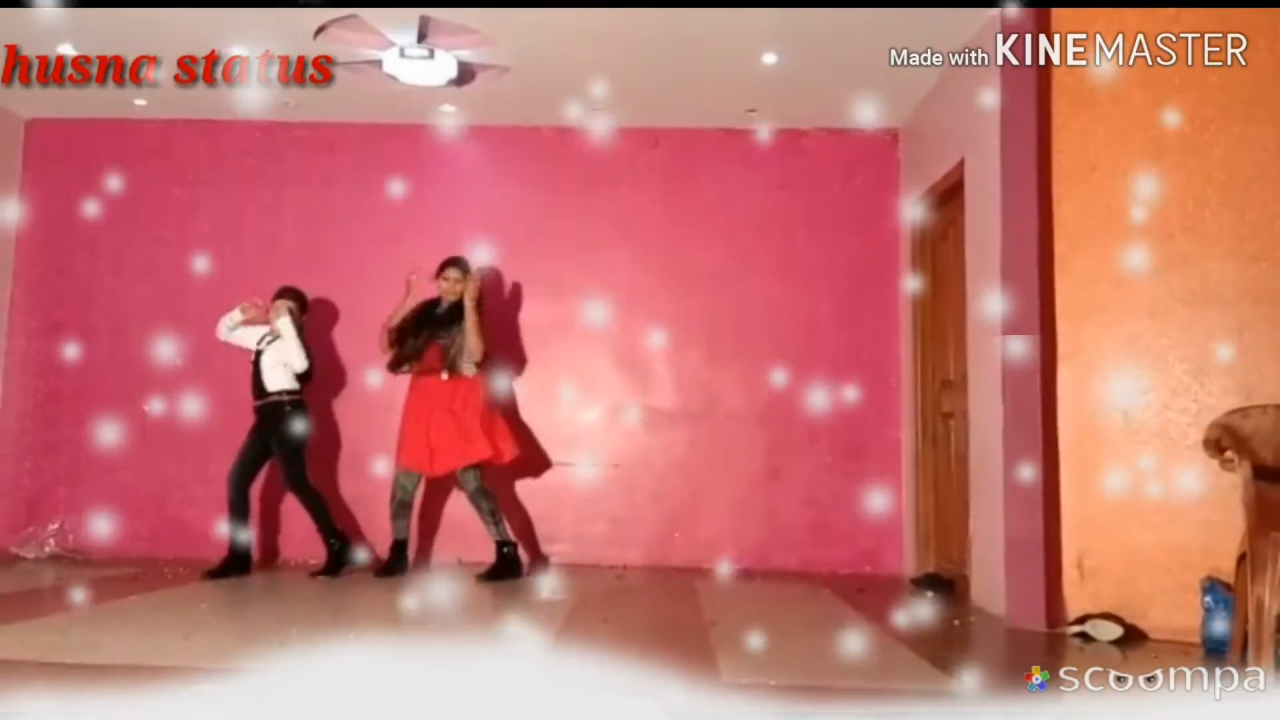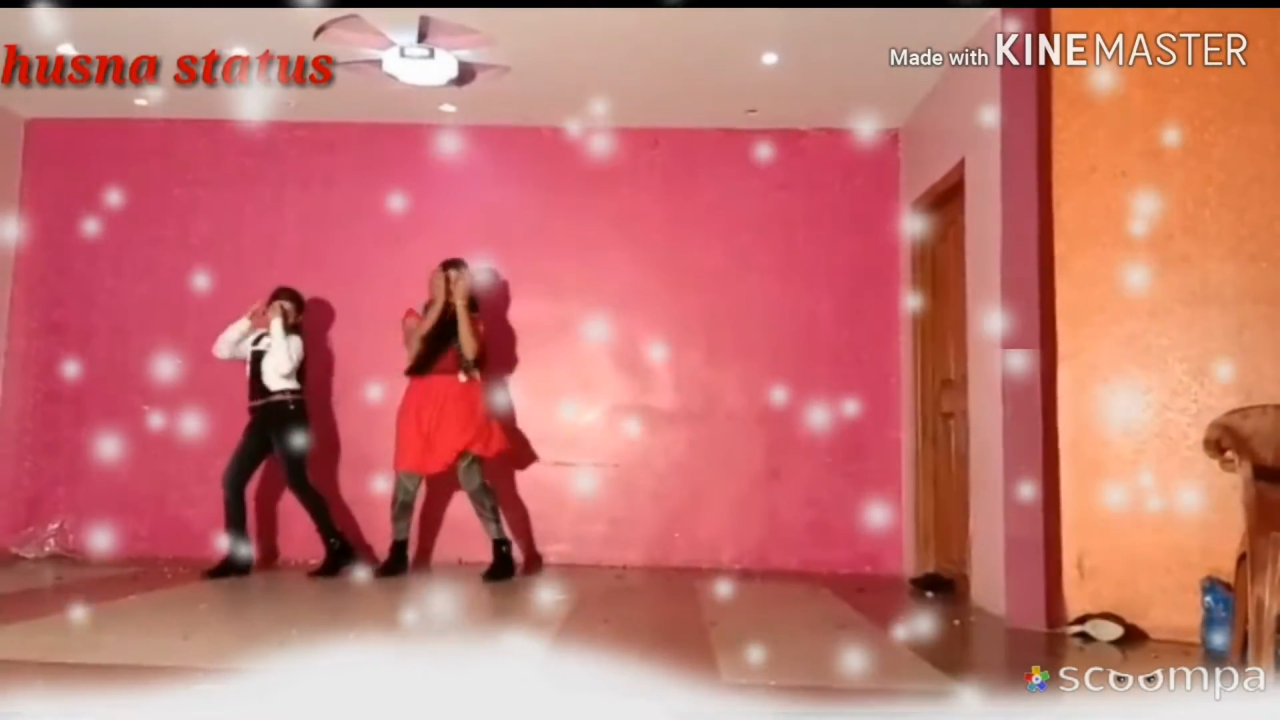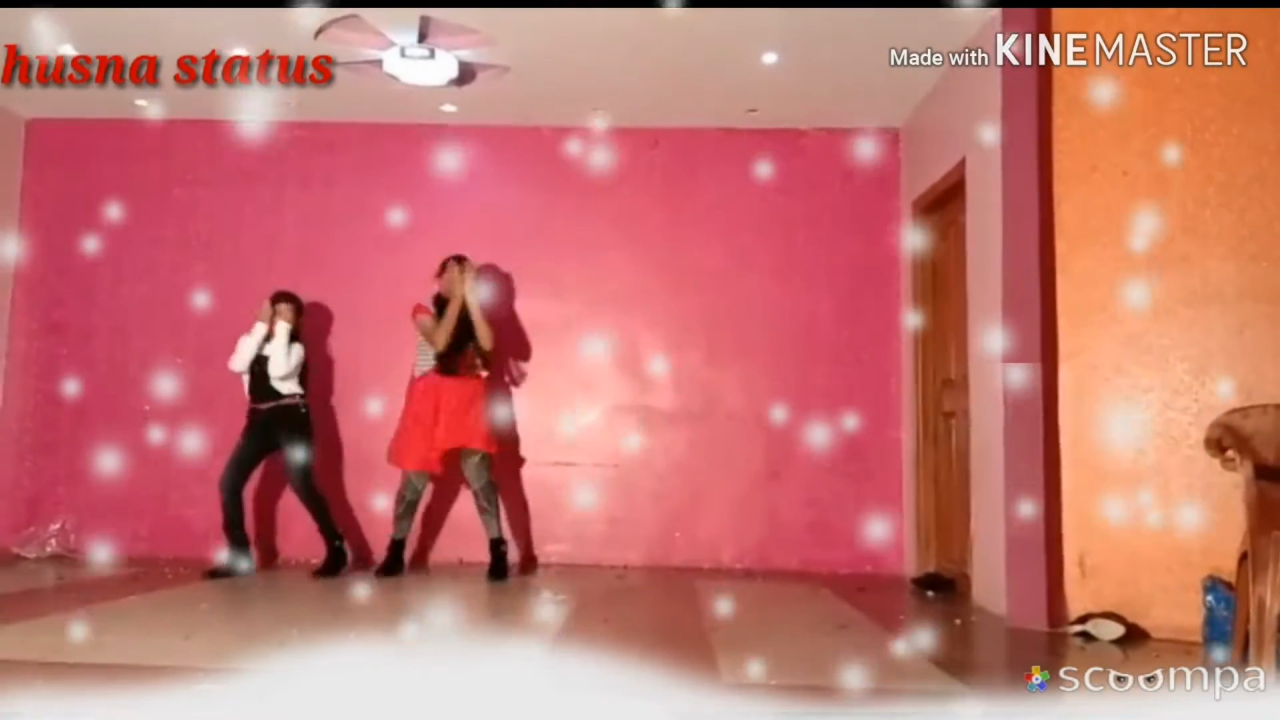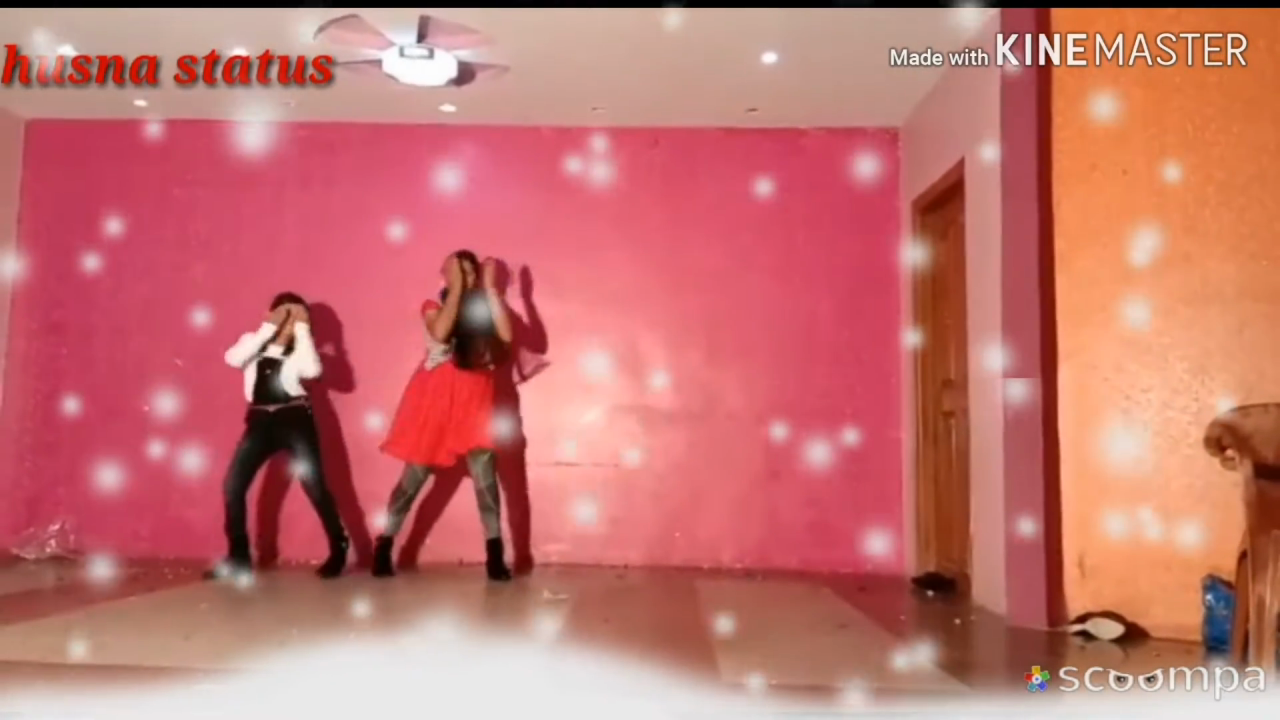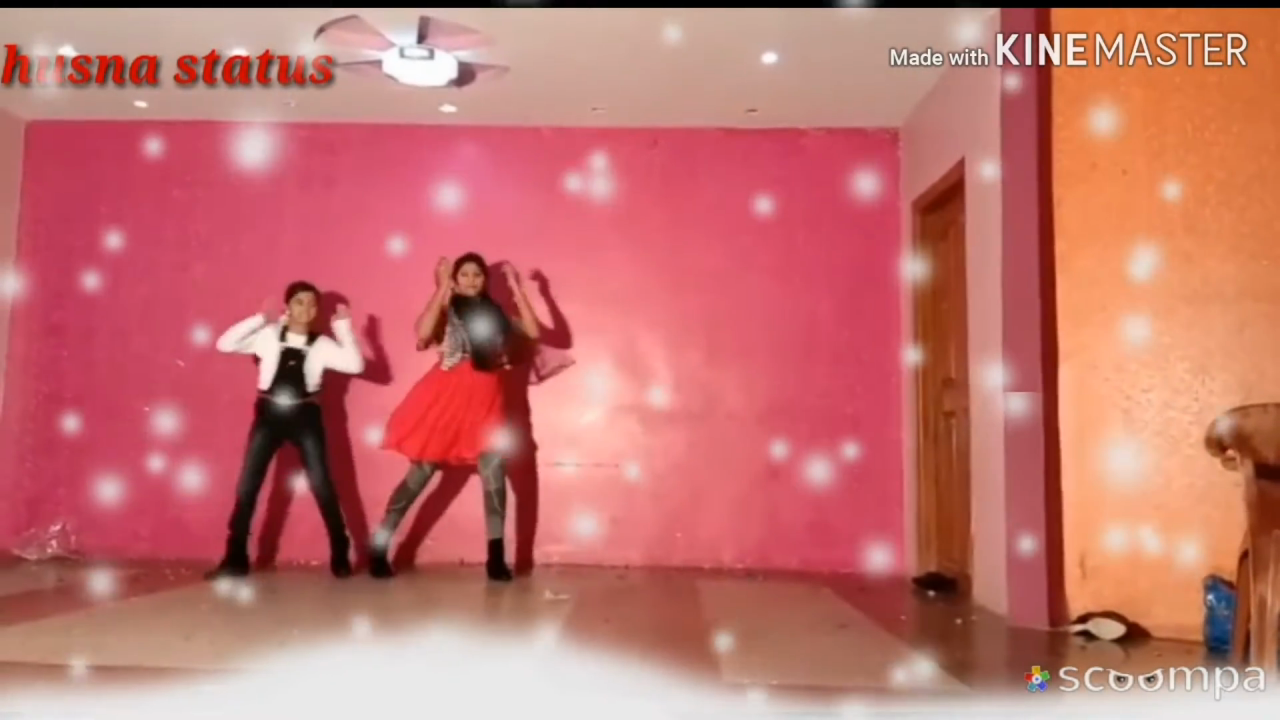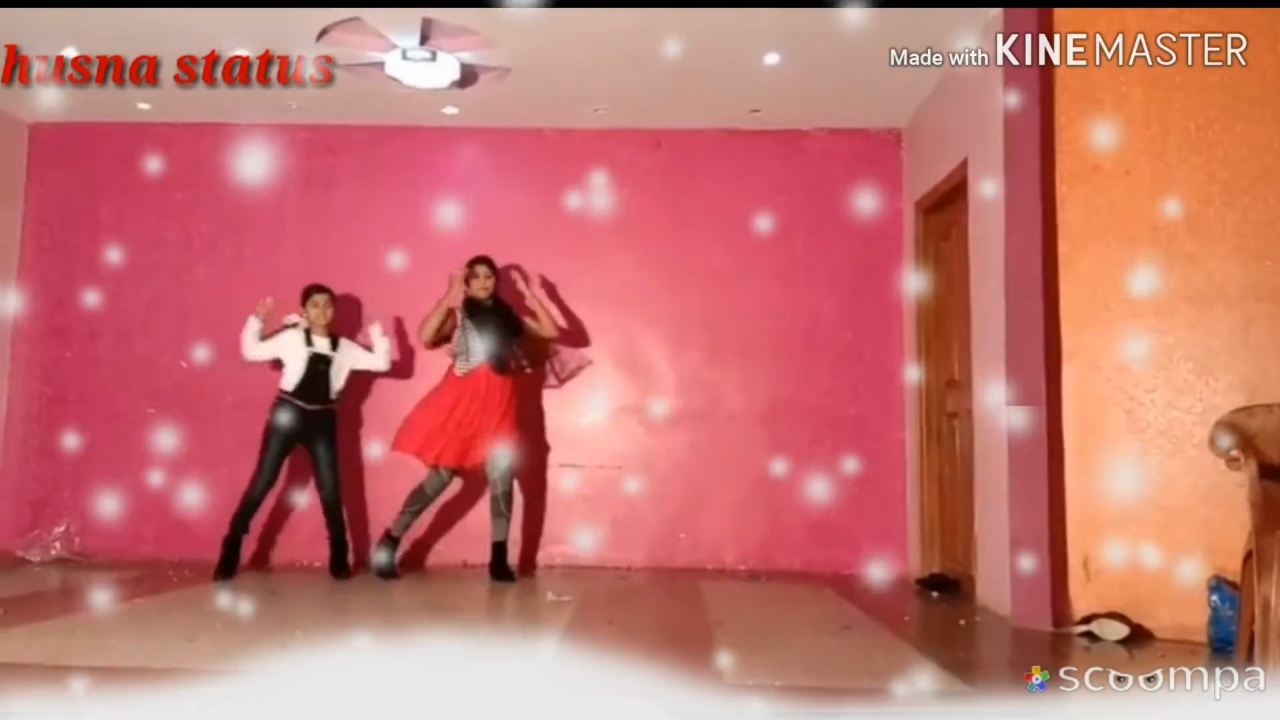
dt=0.1s
person 1, frame 1
left shoulder: (470, 317)
right shoulder: (420, 311)
left elbow: (475, 356)
right elbow: (387, 342)
left wrist: (469, 304)
right wrist: (407, 299)
left hip: (459, 400)
right hip: (423, 401)
left knee: (469, 479)
right knee: (405, 478)
left ankle: (507, 553)
right ankle: (398, 552)
person 1, frame 2
left shoulder: (471, 318)
right shoulder: (418, 315)
left elbow: (470, 353)
right elbow: (412, 350)
left wrist: (461, 304)
right wrist: (438, 305)
left hip: (460, 401)
right hip: (422, 402)
left knee: (471, 476)
right knee: (407, 479)
left ankle: (502, 552)
right ankle: (398, 553)
person 1, frame 3
left shoulder: (477, 311)
right shoulder: (425, 311)
left elbow: (487, 343)
right elbow: (439, 341)
left wrist: (470, 297)
right wrist: (455, 296)
left hip: (469, 399)
right hip: (431, 398)
left knee: (478, 472)
right knee: (414, 478)
left ankle: (498, 553)
right ankle: (395, 553)
person 1, frame 4
left shoulder: (484, 307)
right shoulder: (434, 306)
left elbow: (507, 336)
right elbow: (440, 334)
left wrist: (490, 290)
right wrist: (456, 290)
left hip: (475, 395)
right hip: (437, 392)
left knee: (484, 470)
right knee: (415, 472)
left ankle: (495, 553)
right ankle: (384, 547)
person 1, frame 5
left shoulder: (496, 311)
right shoulder: (446, 310)
left elbow: (534, 331)
right elbow: (420, 336)
left wrist: (517, 289)
right wrist: (441, 291)
left hip: (486, 399)
right hip: (448, 394)
left knee: (494, 472)
right knee: (422, 471)
left ankle: (496, 555)
right ankle: (379, 544)
person 1, frame 6
left shoulder: (509, 314)
right shoulder: (457, 313)
left elbow: (551, 332)
right elbow: (425, 337)
left wrist: (528, 293)
right wrist: (451, 295)
left hip: (499, 404)
right hip: (463, 398)
left knee: (502, 475)
right knee: (440, 476)
left ankle: (499, 557)
right ankle: (390, 541)
person 2, frame 1
left shoulder: (290, 339)
right shoulder: (260, 335)
left elbow: (300, 365)
right elbow: (223, 330)
left wrist: (285, 322)
right wrist: (241, 313)
left hip: (286, 413)
right hip: (266, 417)
left knee: (296, 482)
right knee: (237, 480)
left ankle: (338, 547)
right ankle: (240, 554)
person 2, frame 2
left shoulder: (291, 341)
right shoulder: (254, 338)
left elbow: (284, 368)
right elbow: (220, 349)
left wrist: (277, 324)
right wrist: (246, 321)
left hip: (287, 413)
right hip: (261, 417)
left knee: (297, 481)
right knee: (232, 480)
left ankle: (338, 547)
right ankle: (239, 555)
person 2, frame 3
left shoulder: (294, 347)
right shoulder: (252, 342)
left elbow: (279, 369)
right elbow: (236, 364)
left wrist: (282, 328)
right wrist: (261, 327)
left hip: (291, 418)
right hip: (259, 421)
left knee: (302, 484)
right knee: (228, 483)
left ankle: (336, 549)
right ankle: (240, 554)
person 2, frame 4
left shoulder: (301, 350)
right shoulder: (253, 341)
left elbow: (312, 371)
right elbow: (233, 358)
left wrist: (302, 328)
right wrist: (268, 328)
left hip: (295, 420)
right hip: (259, 422)
left knee: (314, 485)
right knee: (233, 485)
left ankle: (339, 550)
right ankle: (238, 556)
person 2, frame 5
left shoulder: (322, 344)
right shoulder: (266, 335)
left elbow: (355, 364)
right elbow: (225, 344)
left wrist: (344, 327)
right wrist: (258, 319)
left hip: (306, 415)
right hip: (271, 412)
left knee: (322, 483)
right knee: (249, 481)
left ankle: (340, 552)
right ankle: (236, 555)
person 2, frame 6
left shoulder: (345, 347)
right shoulder: (290, 338)
left elbow: (382, 363)
right elbow: (251, 352)
left wrist: (377, 331)
right wrist: (256, 319)
left hip: (321, 420)
right hip: (286, 414)
left knee: (330, 488)
right knee: (262, 482)
left ankle: (338, 556)
right ankle: (232, 549)
